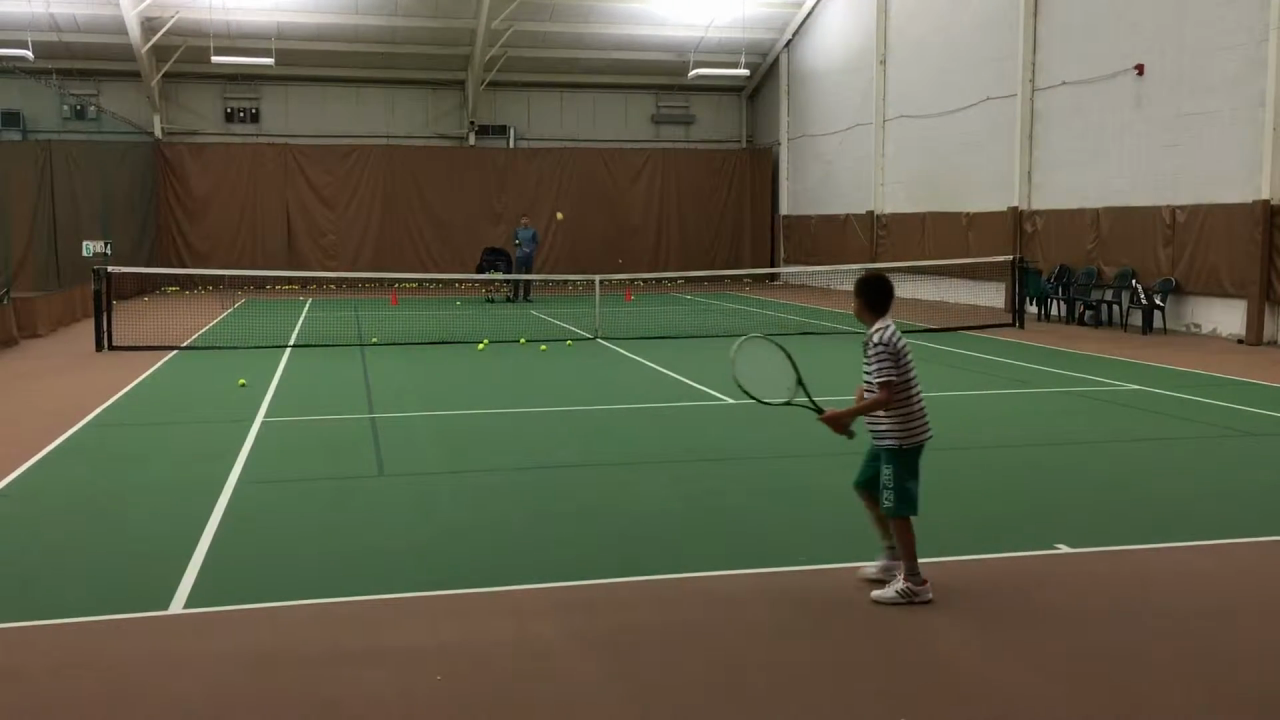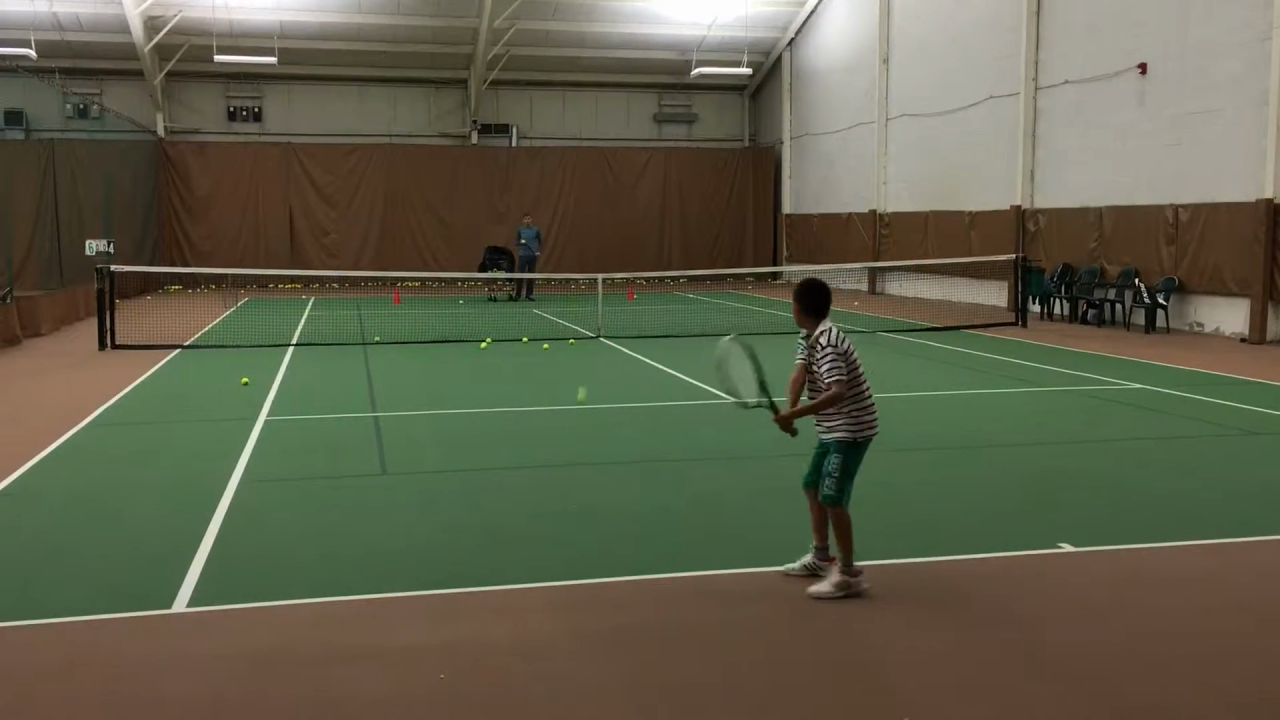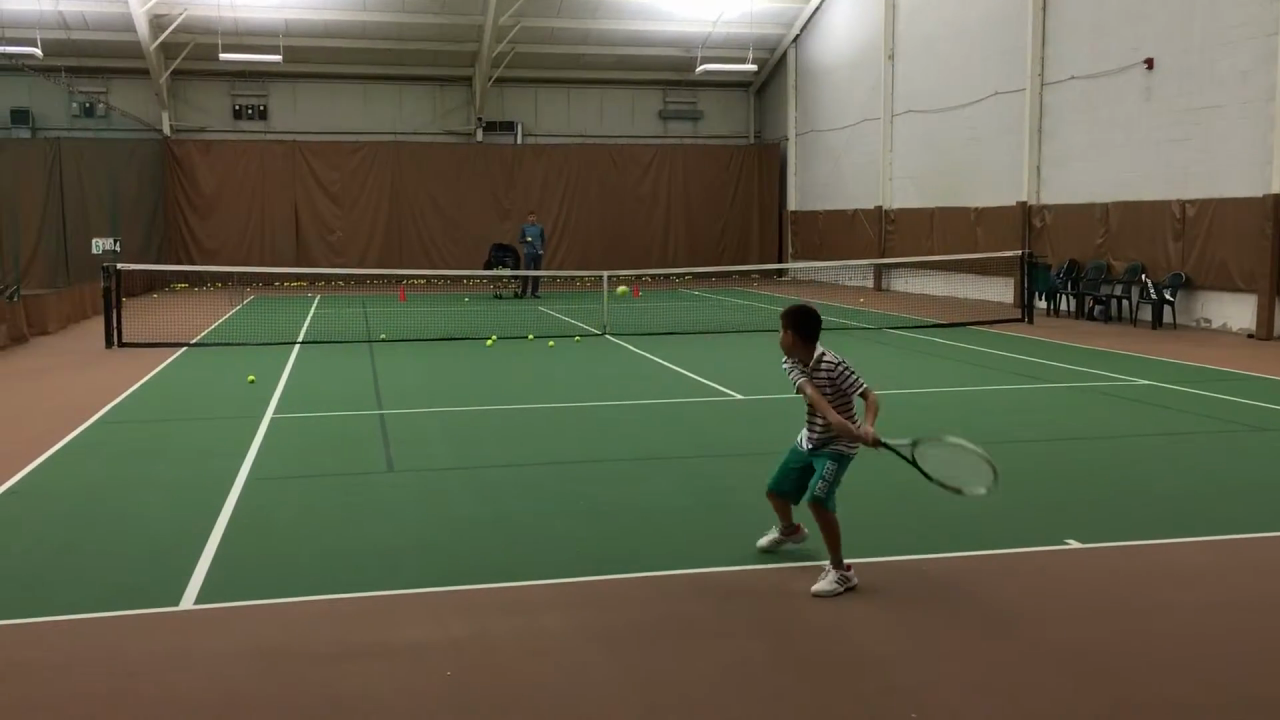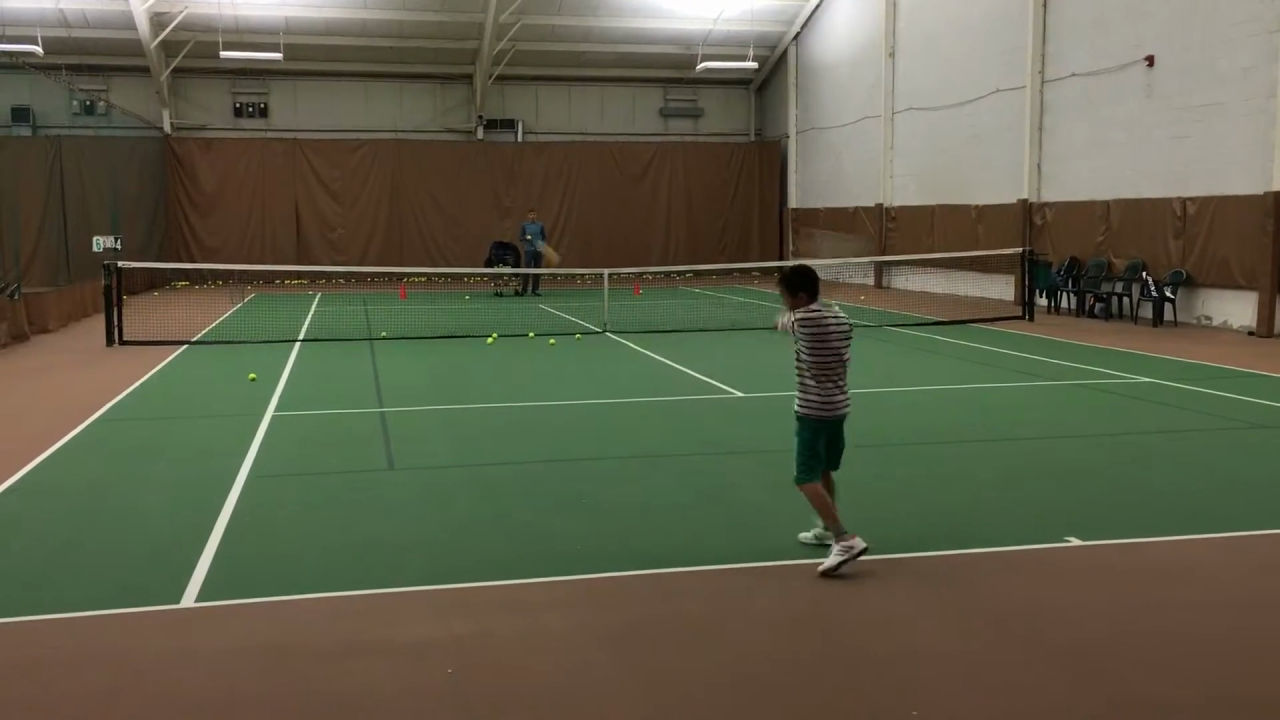
dt=0.4s
person 1, frame 1
left shoulder: (880, 341)
right shoulder: (882, 334)
left elbow: (887, 397)
right elbow: (872, 386)
left wrist: (843, 414)
right wrist: (848, 416)
left hip: (901, 436)
right hip: (889, 435)
left knee: (897, 507)
right knee: (866, 489)
left ankle: (915, 583)
right ankle: (893, 556)
person 1, frame 2
left shoulder: (827, 345)
right shoulder: (809, 338)
left elbow: (838, 393)
right elbow: (800, 374)
left wrist: (796, 412)
right wrist: (789, 409)
left hip: (852, 429)
right hip: (832, 428)
left knee: (832, 498)
right knee: (813, 489)
left ankle: (849, 575)
right ankle: (821, 556)
person 1, frame 3
left shoulder: (834, 365)
right shoulder: (790, 363)
left elbow: (870, 397)
right elbow: (814, 396)
left wrist: (867, 426)
right wrist: (843, 423)
left hip: (837, 447)
right hip: (809, 442)
left knee: (818, 501)
right knee: (775, 490)
left ankle: (840, 570)
right ankle: (789, 530)
person 1, frame 4
left shoulder: (802, 319)
right shoulder: (841, 319)
left elbow: (782, 322)
left hip: (814, 409)
right hip: (838, 406)
left knee: (806, 476)
right knee: (822, 469)
left ankle: (845, 539)
right ankle: (829, 529)
